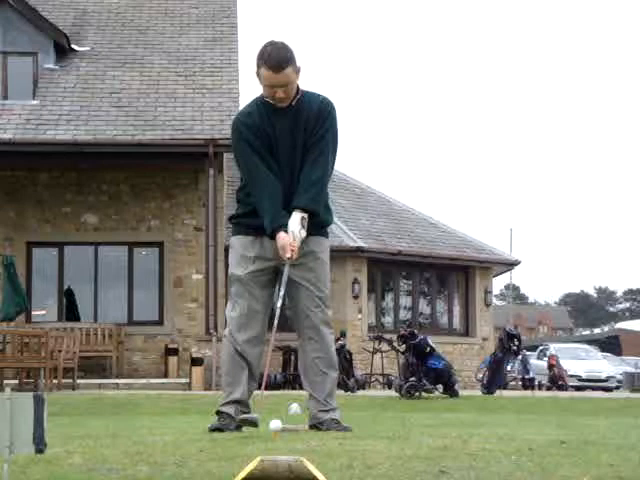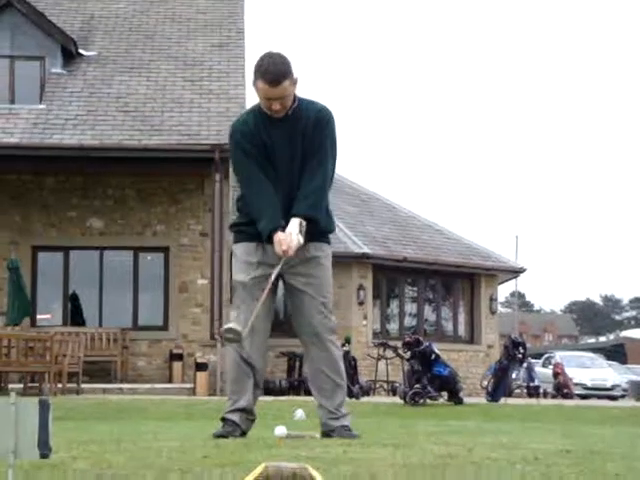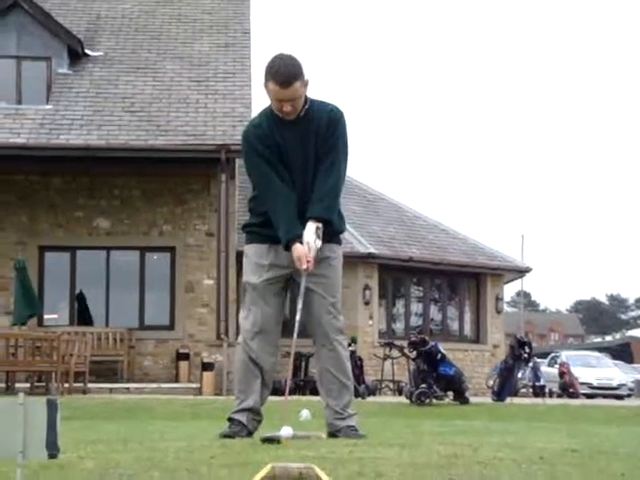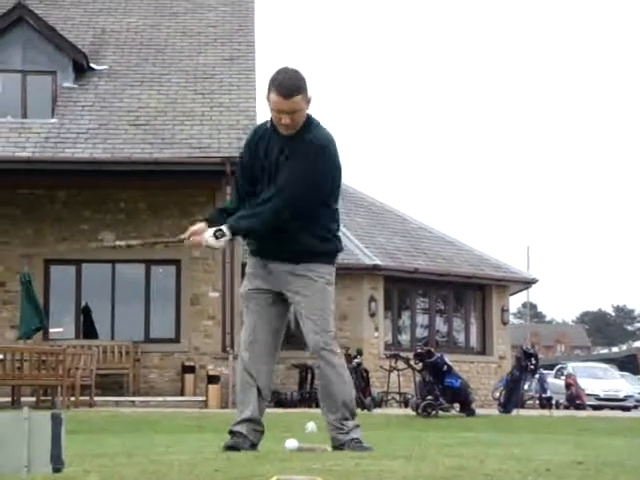
dt=0.7s
person 1, frame 1
left shoulder: (321, 110)
right shoulder: (246, 121)
left elbow: (318, 171)
right elbow: (260, 180)
left wrist: (299, 218)
right wrist: (278, 230)
left hip: (309, 231)
right hip: (254, 232)
left knee: (315, 324)
right knee: (243, 323)
left ankle: (324, 412)
right ankle: (233, 408)
person 1, frame 2
left shoulder: (319, 118)
right shoulder: (243, 130)
left elbow: (319, 176)
right elbow: (255, 186)
left wrist: (299, 223)
right wrist: (275, 231)
left hip: (310, 239)
right hip: (256, 239)
left knee: (321, 331)
right knee: (247, 330)
left ankle: (335, 419)
right ankle: (238, 415)
person 1, frame 3
left shoulder: (331, 119)
right shoulder: (256, 132)
left elbow: (331, 179)
right elbow: (273, 191)
left wrist: (314, 228)
right wrist: (293, 240)
left hip: (321, 240)
right hip: (267, 241)
left knee: (329, 331)
right knee: (256, 331)
left ankle: (341, 419)
right ankle: (245, 415)
person 1, frame 4
left shoulder: (319, 147)
right shoulder: (259, 137)
left elbow: (277, 204)
right elbow: (243, 194)
left wrist: (224, 232)
right wrist: (214, 221)
left hip: (310, 261)
right hip: (263, 259)
left knee: (323, 344)
right knee: (254, 345)
left ankle: (345, 431)
right ankle: (246, 428)
